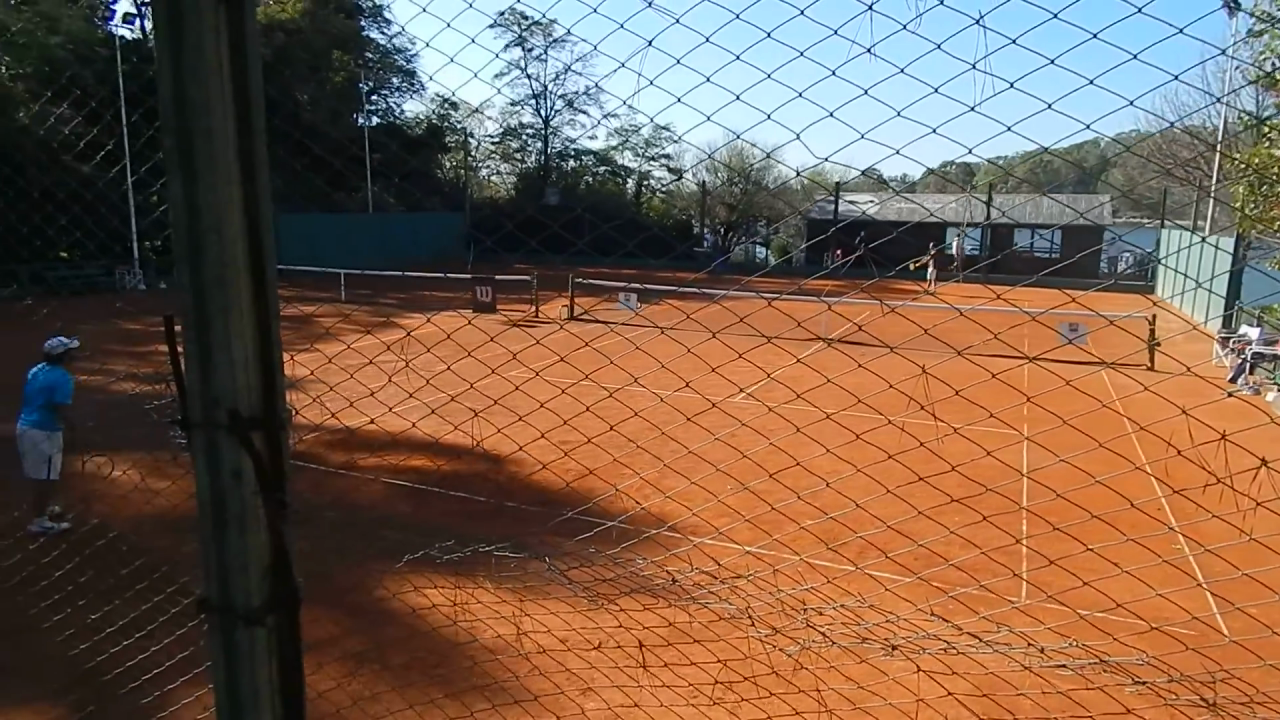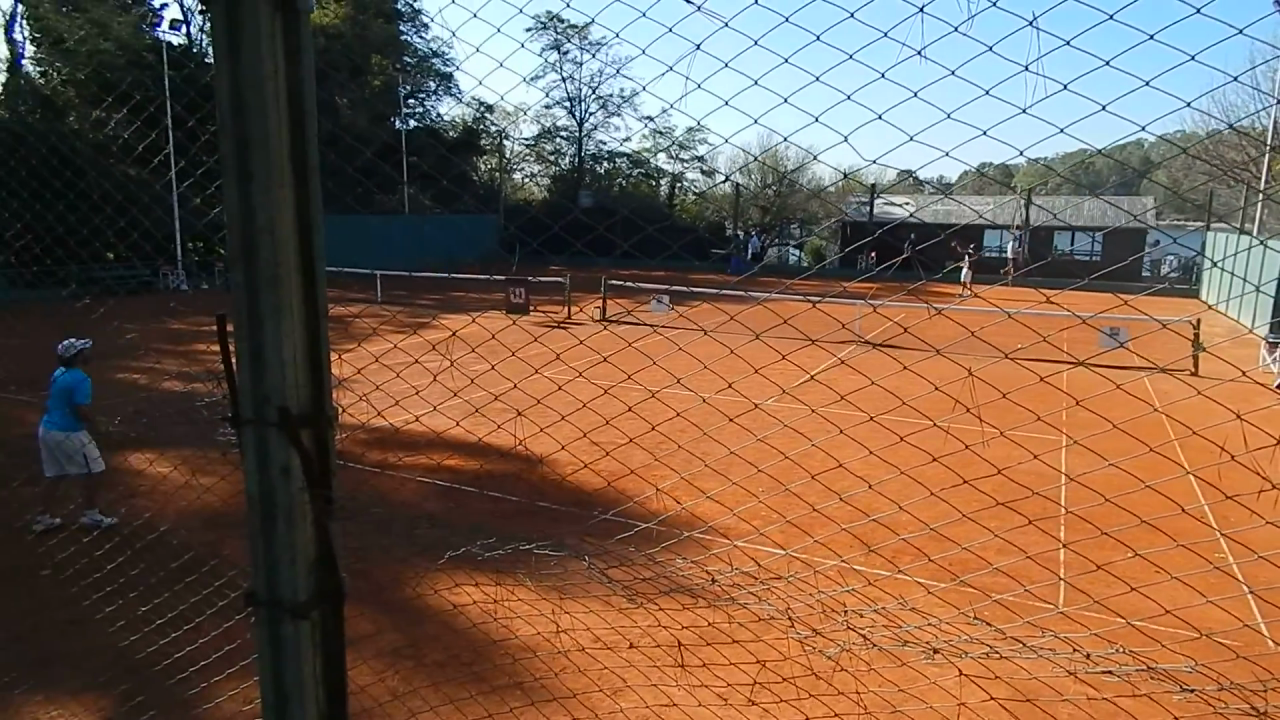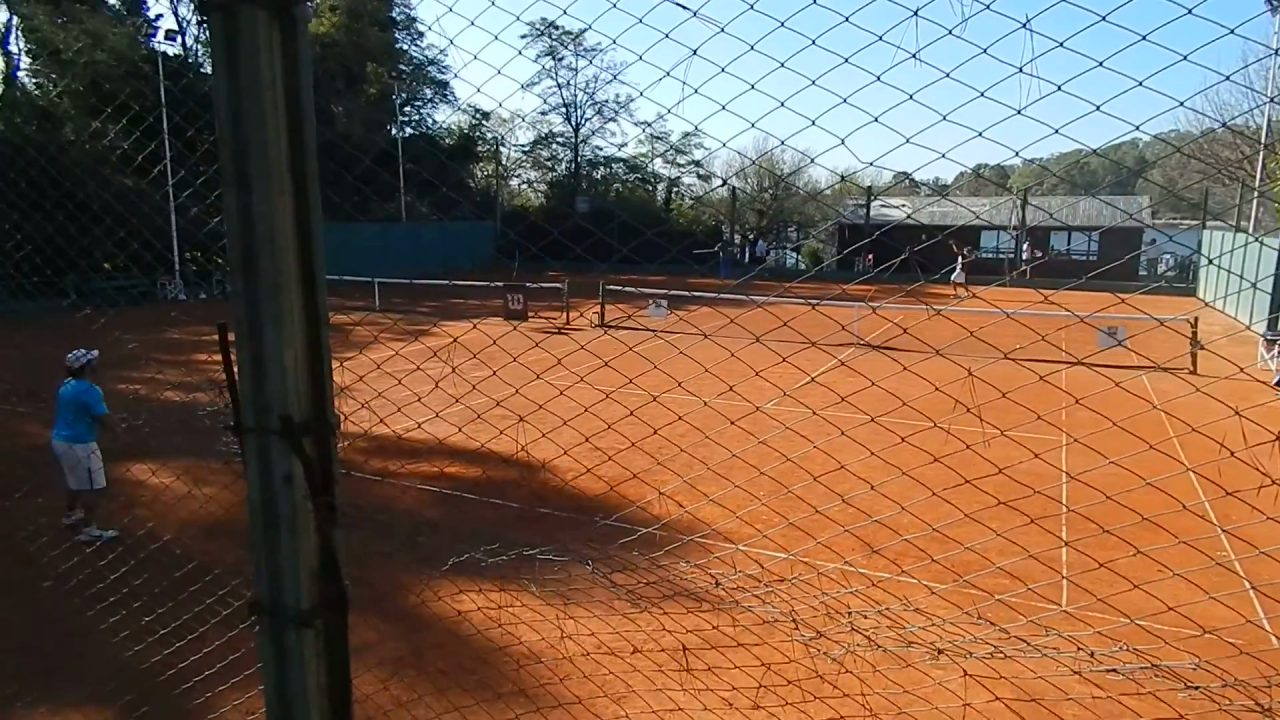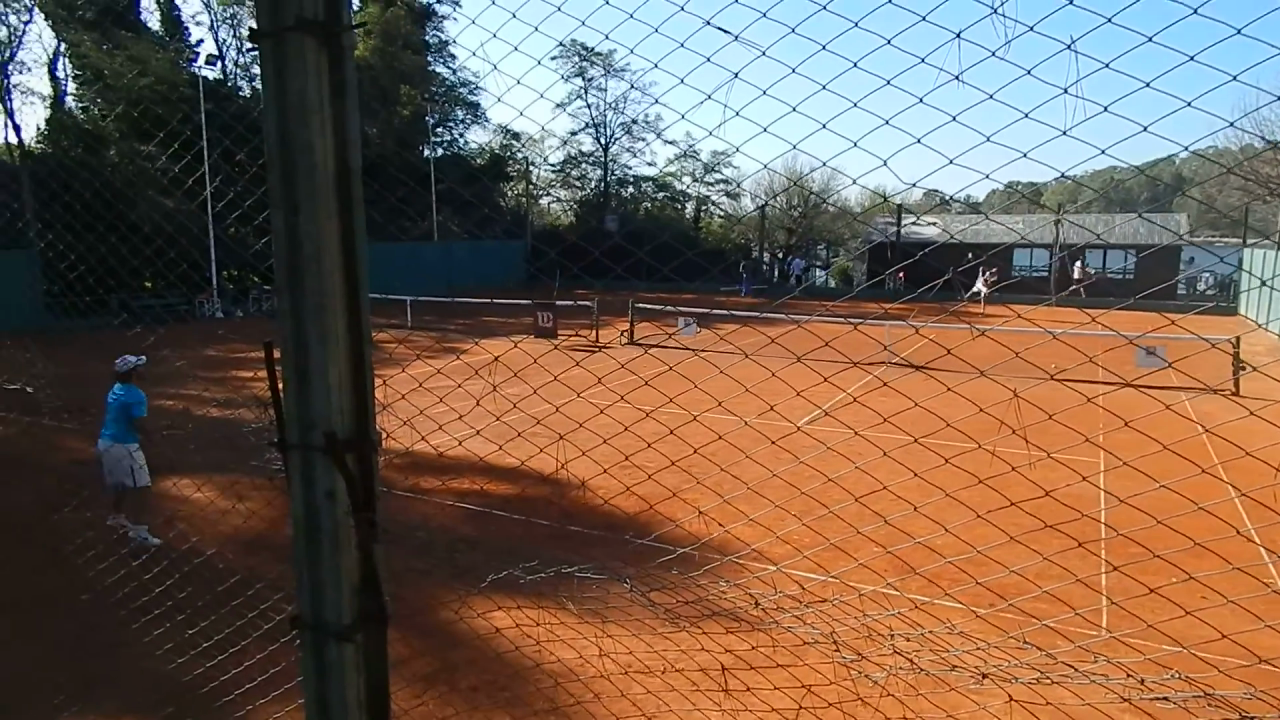
dt=0.5s
person 1, frame 1
left shoulder: (37, 370)
right shoulder: (63, 378)
left elbow: (27, 399)
right elbow: (62, 411)
right wrist: (71, 429)
left hip: (24, 426)
right hip: (44, 432)
left knee: (37, 474)
right knee: (46, 477)
left ankle: (42, 508)
right ankle: (40, 521)
person 1, frame 2
left shoulder: (59, 373)
right shoulder: (80, 380)
right elbow: (83, 412)
left wrist: (89, 420)
right wrist: (95, 425)
left hip: (47, 430)
right hip: (69, 435)
left knee: (54, 476)
right knee: (93, 471)
left ankle: (44, 518)
right ankle: (90, 514)
person 1, frame 3
left shoulder: (67, 385)
right shoulder: (90, 391)
right elbow: (104, 421)
left wrist: (104, 420)
right wrist: (115, 426)
left hip: (60, 440)
right hip: (78, 445)
left knee: (76, 483)
right knee: (93, 487)
left ankle: (71, 514)
right ankle: (89, 530)
person 1, frame 4
left shoulder: (117, 389)
right shoulder: (136, 395)
right elbow: (139, 425)
left hip: (107, 442)
right hip: (123, 446)
left knee: (119, 483)
right knee: (139, 486)
left ankle: (116, 516)
right ankle: (138, 530)
